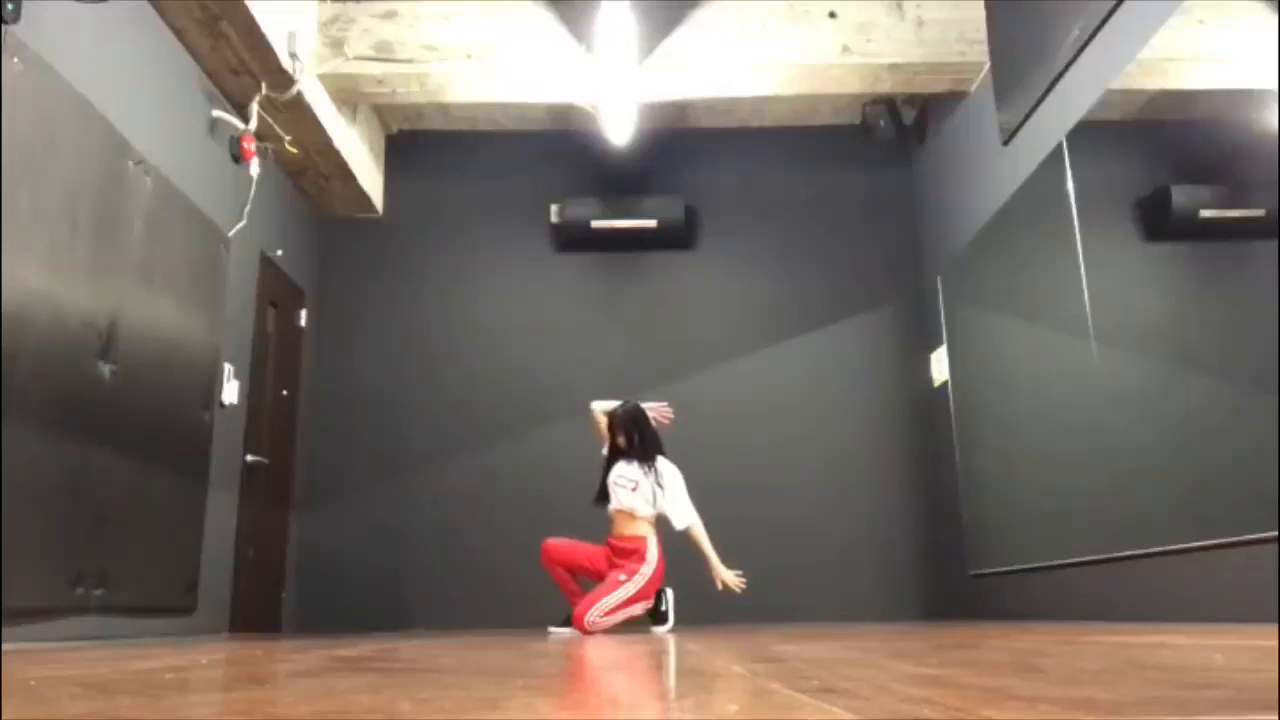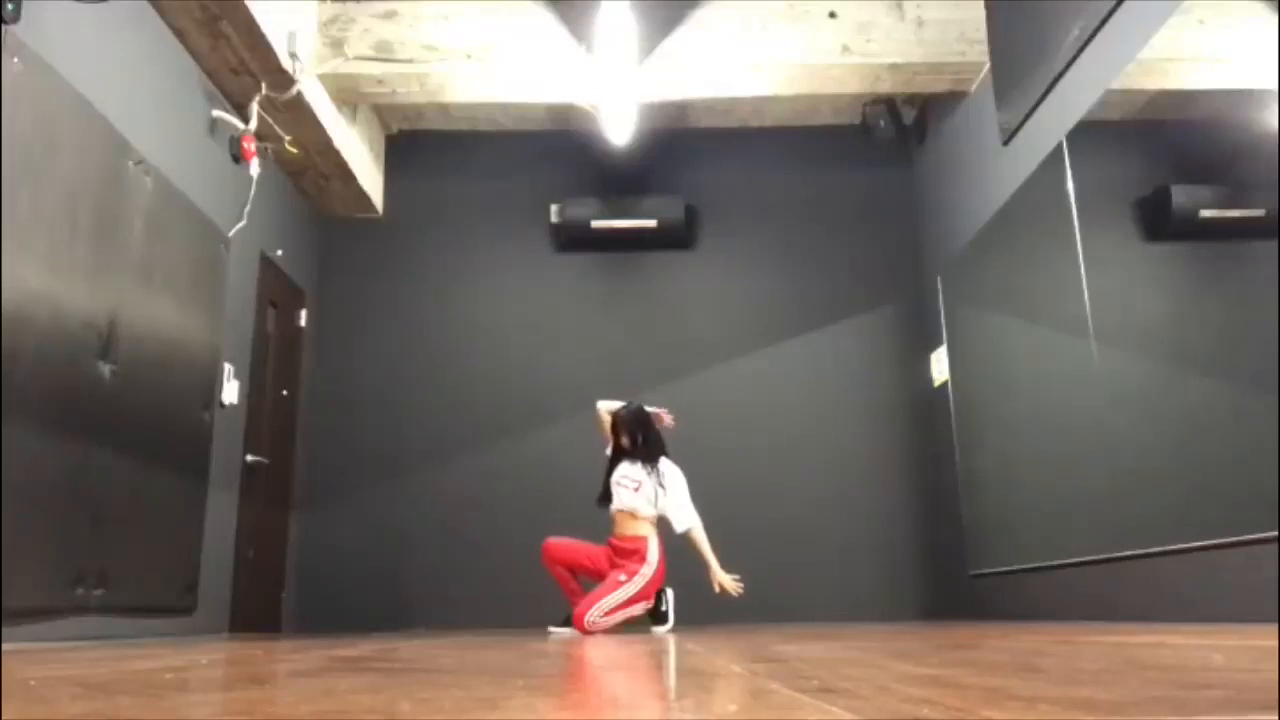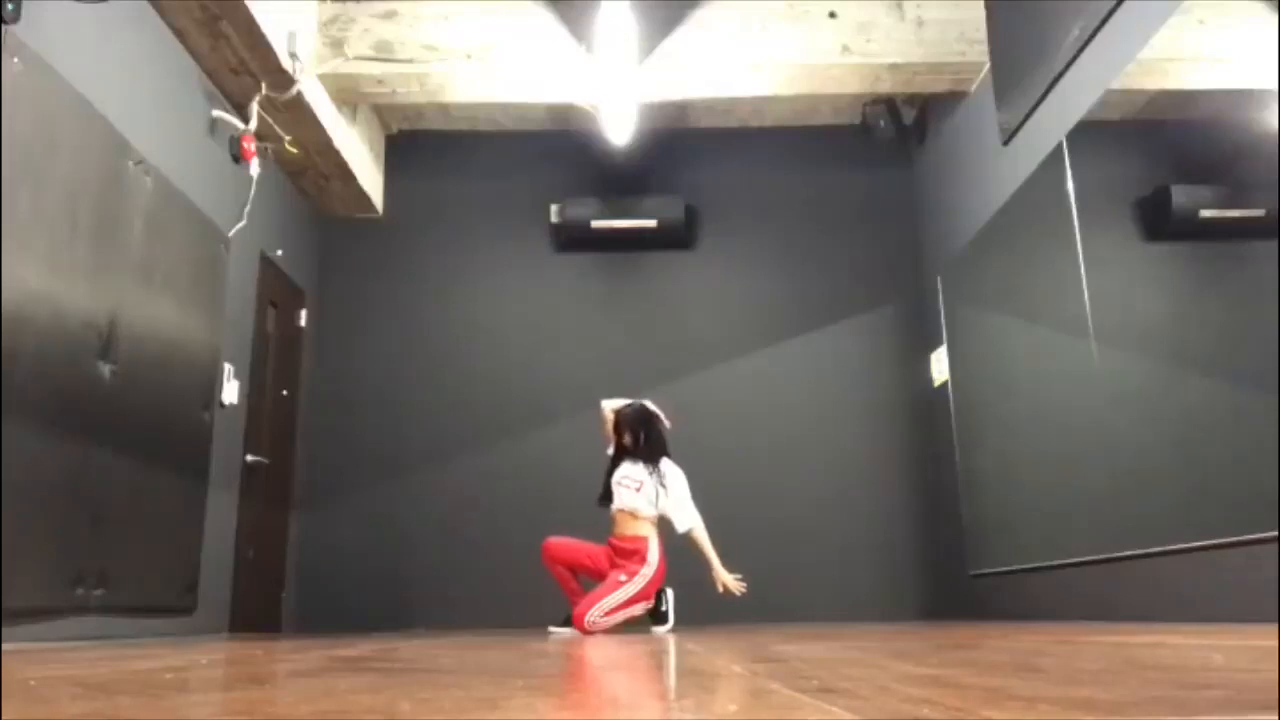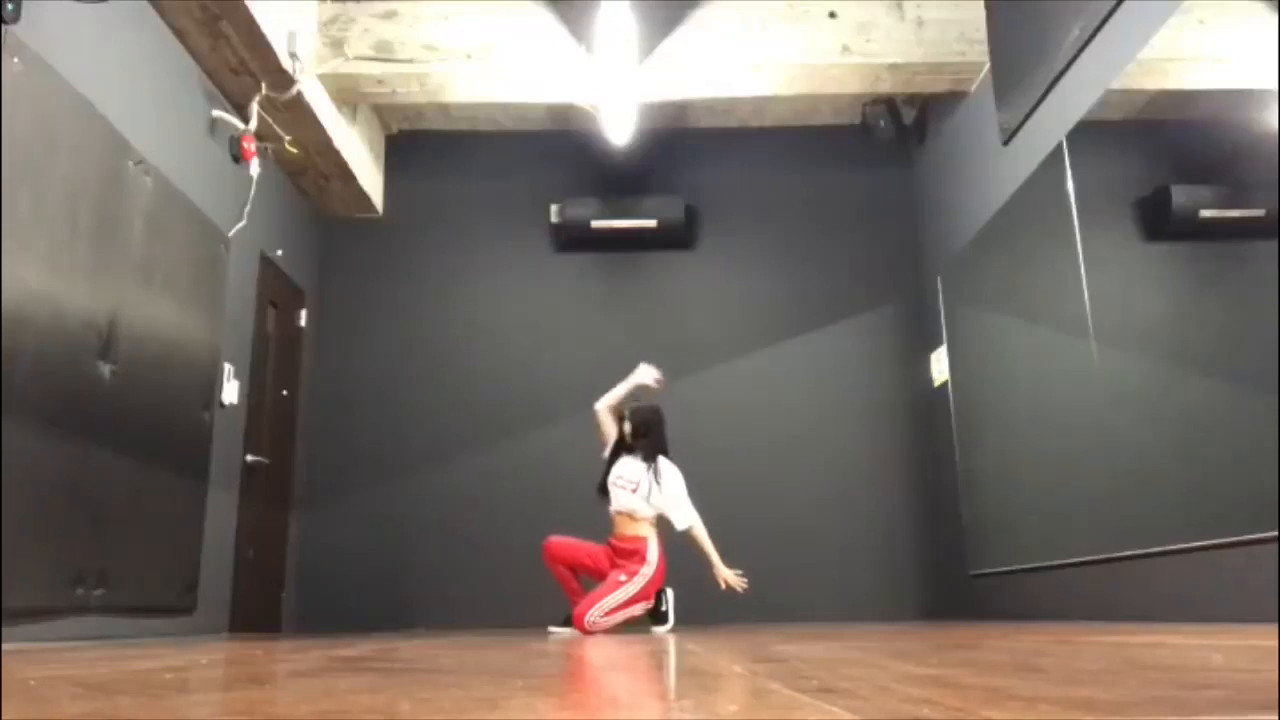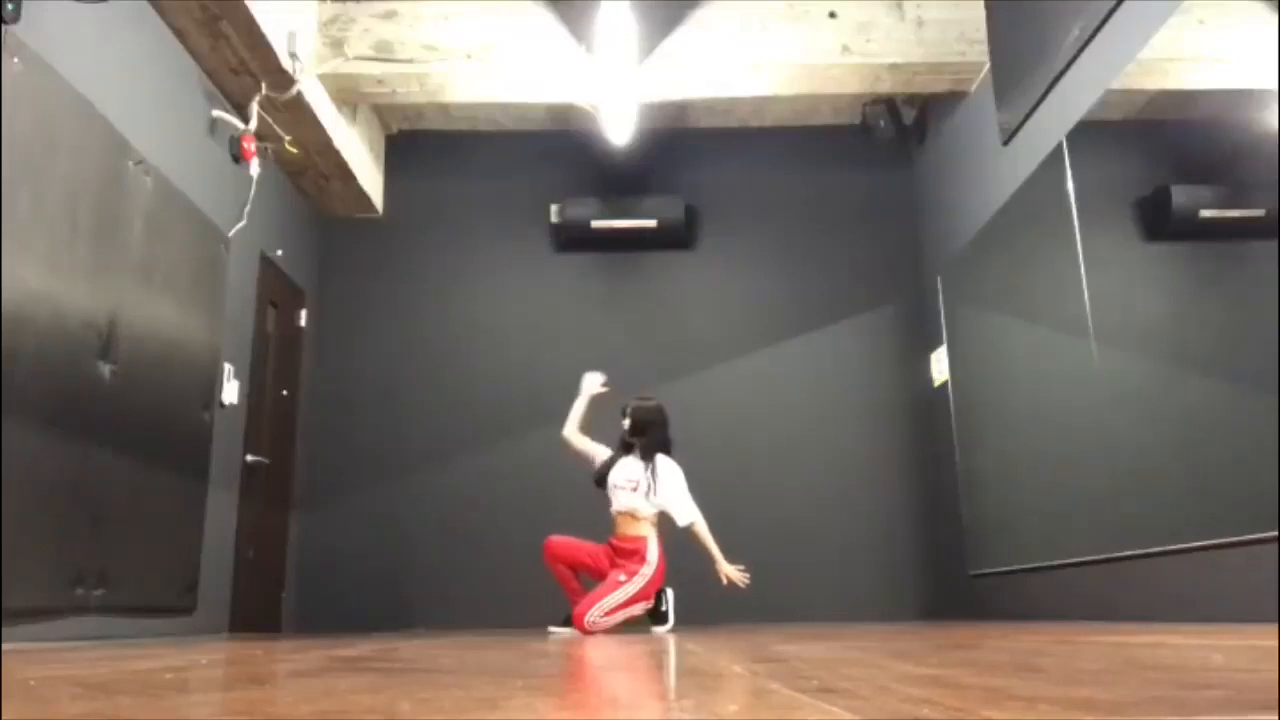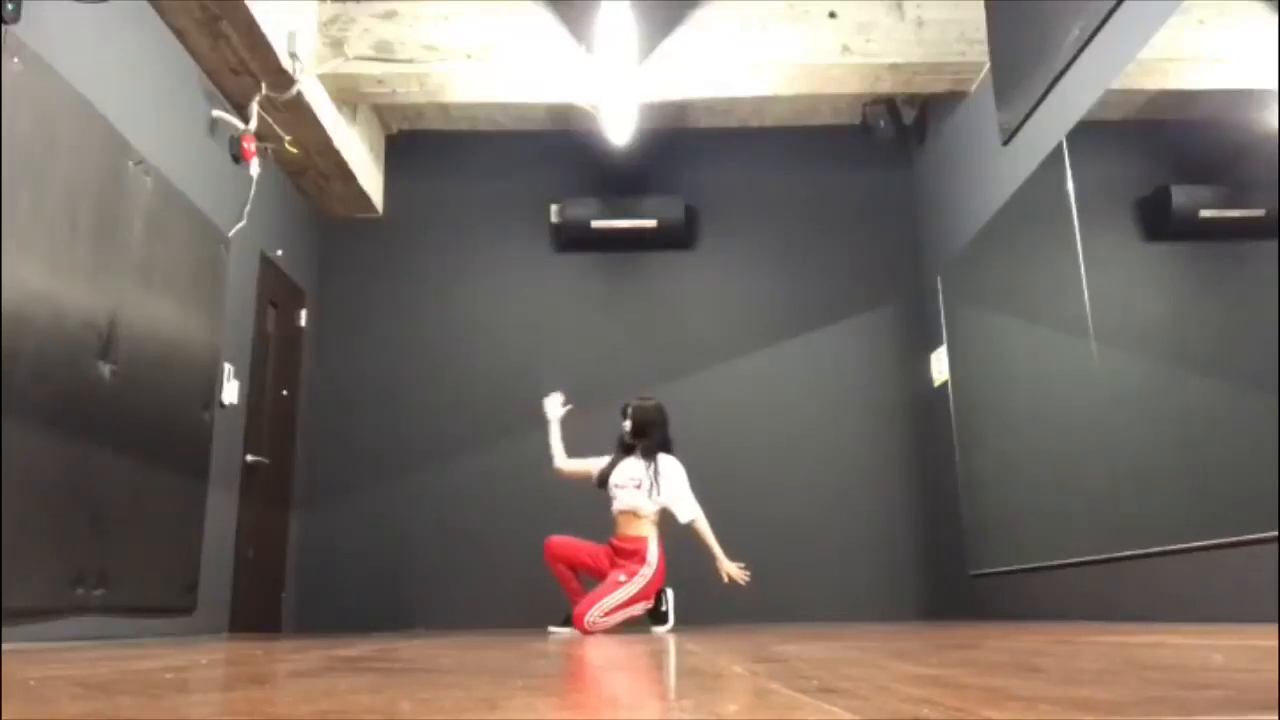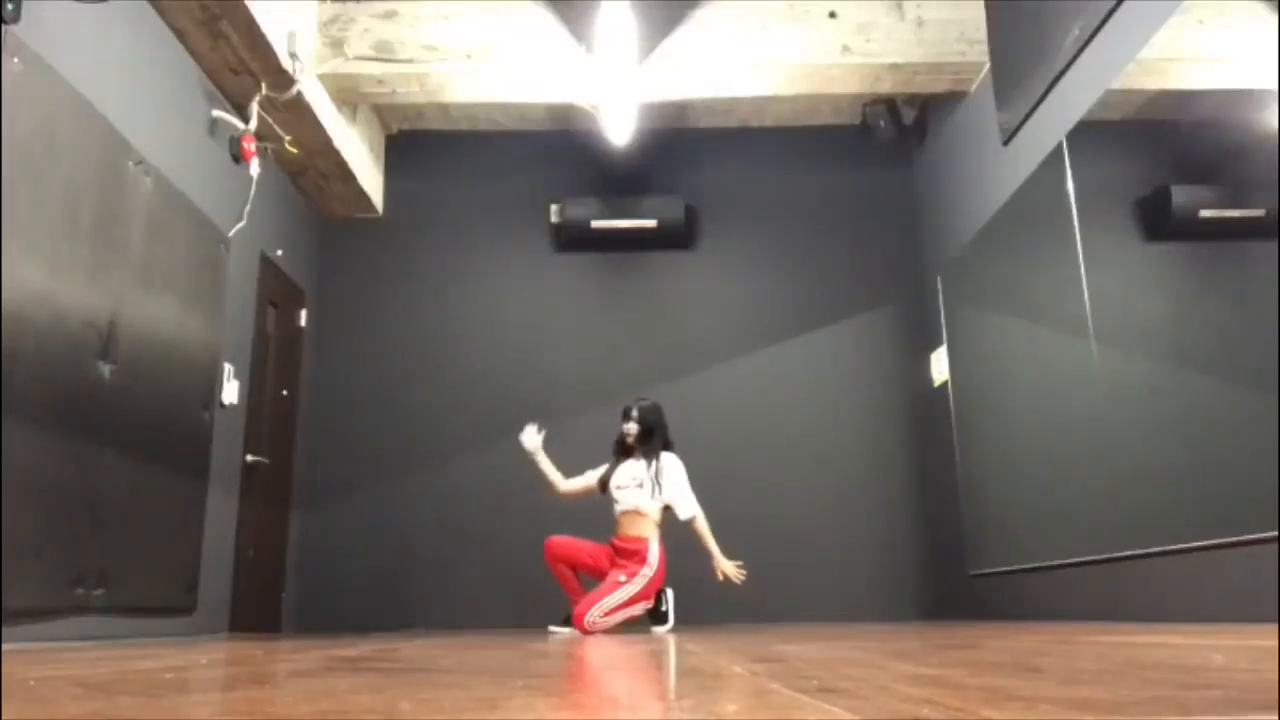
dt=0.2s
person 1, frame 1
left shoulder: (662, 469)
right shoulder: (618, 459)
left elbow: (689, 518)
right elbow: (596, 408)
left wrist: (716, 565)
right wrist: (640, 411)
left hip: (643, 560)
right hip: (613, 553)
left knee: (585, 621)
right knee: (551, 549)
left ankle: (652, 602)
right ankle: (581, 606)
person 1, frame 2
left shoulder: (665, 471)
right shoulder: (621, 459)
left elbow: (690, 520)
right elbow: (602, 408)
left wrist: (714, 568)
right wrist: (642, 412)
left hip: (645, 560)
right hip: (614, 553)
left knee: (587, 621)
right knee: (552, 548)
left ankle: (652, 602)
right ankle: (580, 608)
person 1, frame 3
left shoulder: (667, 471)
right shoulder: (622, 458)
left elbow: (692, 521)
right elbow: (607, 407)
left wrist: (717, 567)
right wrist: (645, 408)
left hip: (644, 561)
right hip: (615, 553)
left knee: (587, 621)
right knee: (553, 548)
left ankle: (652, 602)
right ankle: (580, 607)
person 1, frame 4
left shoulder: (663, 469)
right shoulder: (620, 458)
left elbow: (690, 518)
right elbow: (601, 408)
left wrist: (717, 564)
right wrist: (634, 381)
left hip: (644, 561)
right hip: (614, 553)
left knee: (586, 622)
right knee: (553, 547)
left ankle: (651, 602)
right ankle: (581, 605)
person 1, frame 5
left shoulder: (664, 467)
right shoulder: (617, 459)
left elbow: (691, 515)
right elbow: (570, 434)
left wrist: (719, 560)
right wrist: (586, 393)
left hip: (644, 560)
right hip: (615, 553)
left knee: (586, 621)
right knee: (554, 547)
left ankle: (652, 602)
right ankle: (581, 606)
person 1, frame 6
left shoulder: (665, 466)
right shoulder: (617, 462)
left elbow: (693, 513)
right elbow: (562, 465)
left wrist: (720, 558)
right wrist: (554, 419)
left hip: (644, 560)
right hip: (615, 553)
left knee: (586, 621)
left ankle: (653, 602)
right ankle: (581, 607)
person 1, frame 7
left shoulder: (666, 462)
right shoulder: (617, 466)
left elbow: (691, 510)
right elbow: (564, 486)
left wrist: (716, 556)
right wrist: (536, 452)
left hip: (645, 560)
right hip: (616, 553)
left knee: (585, 622)
right knee: (554, 547)
left ankle: (653, 602)
right ankle: (581, 607)
